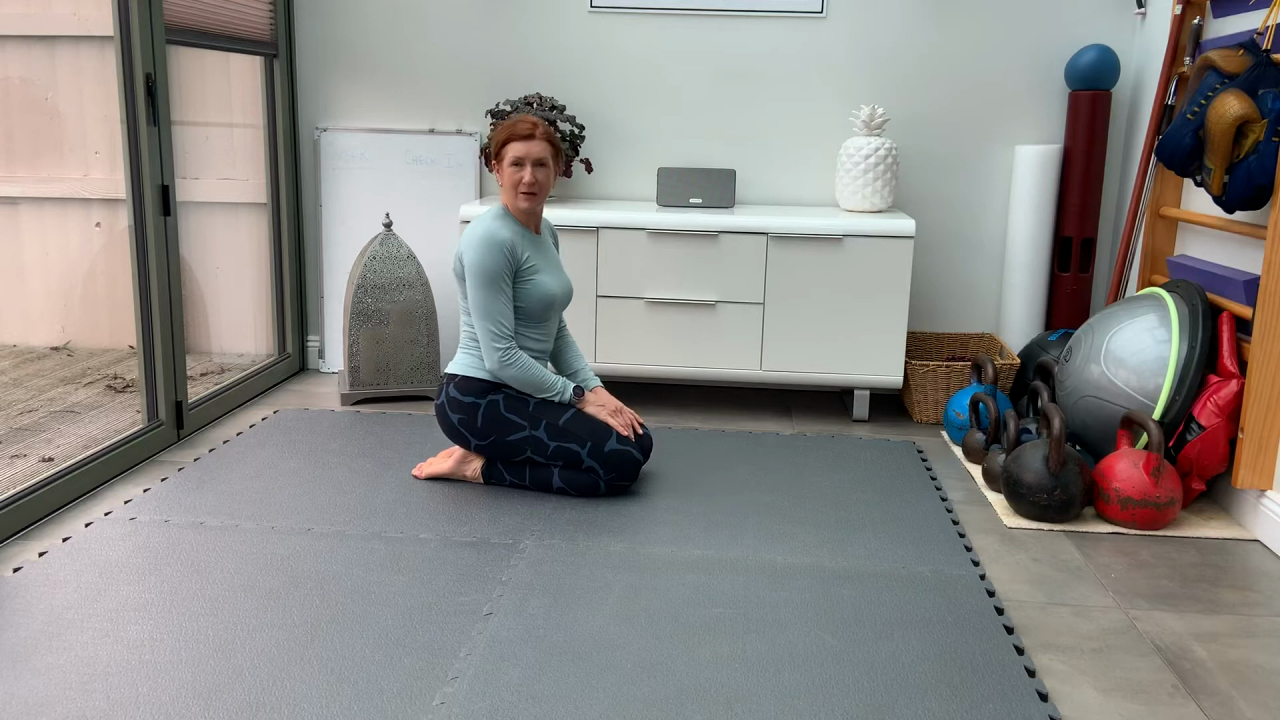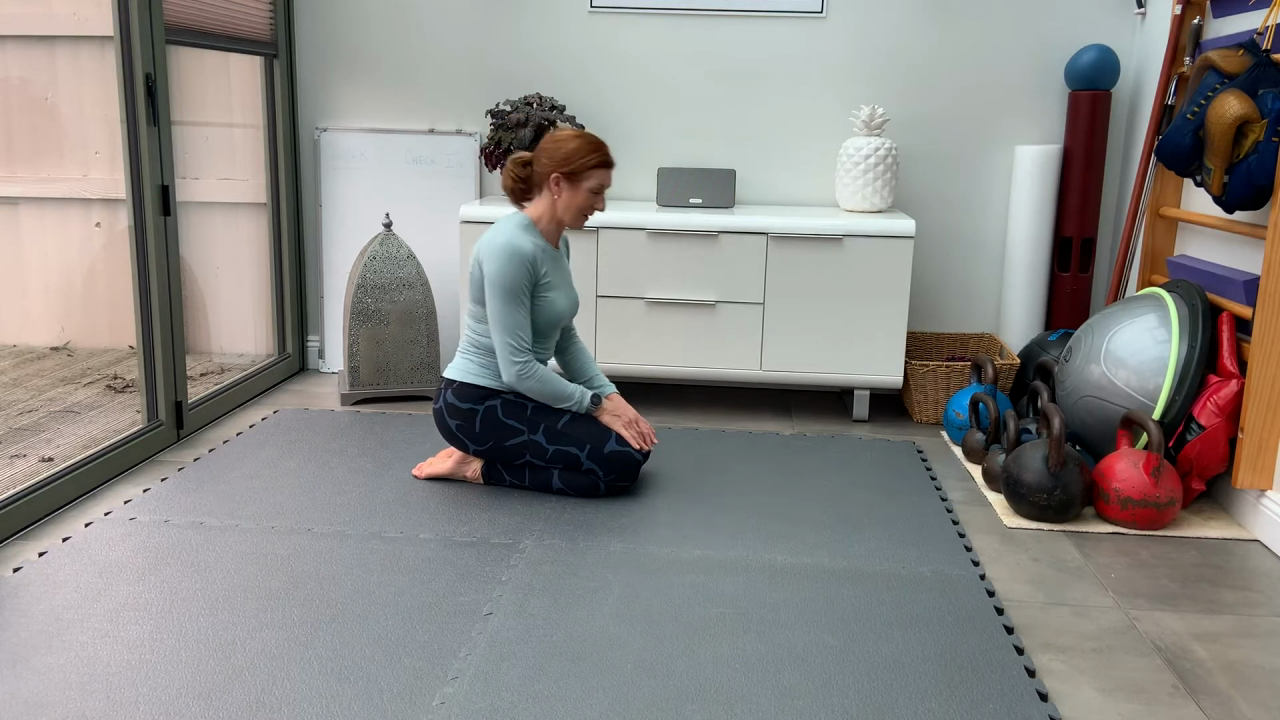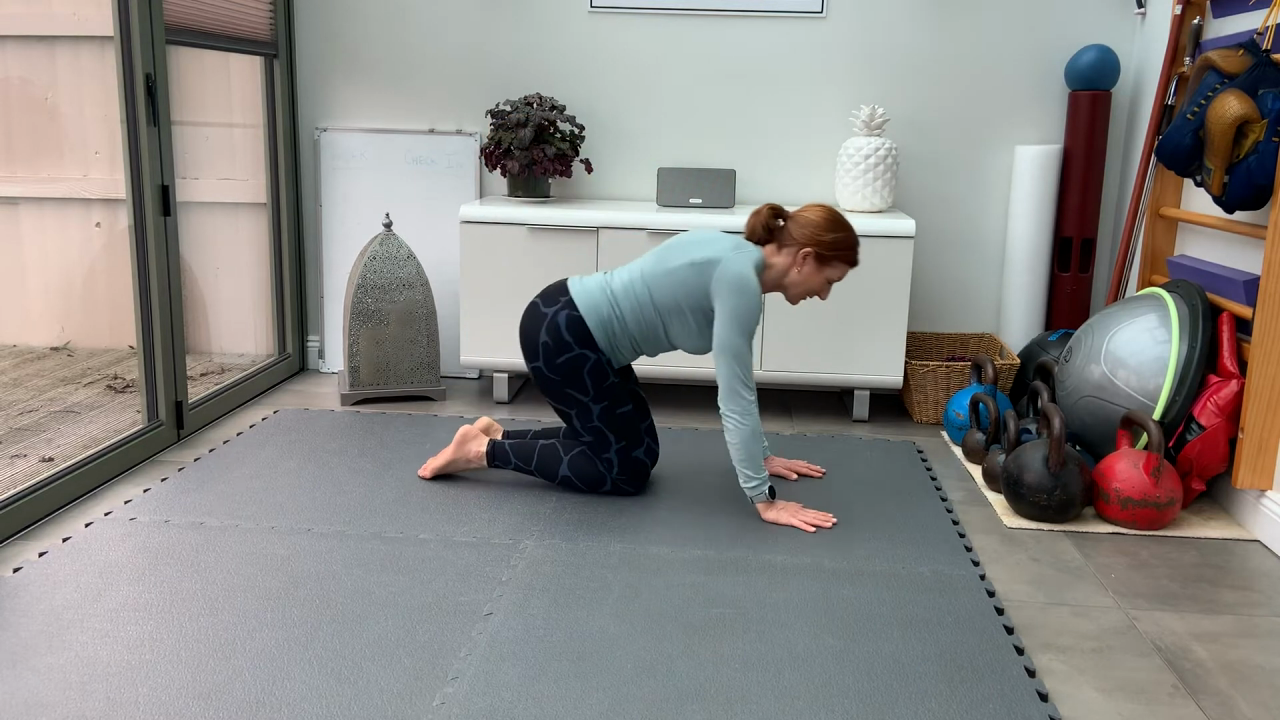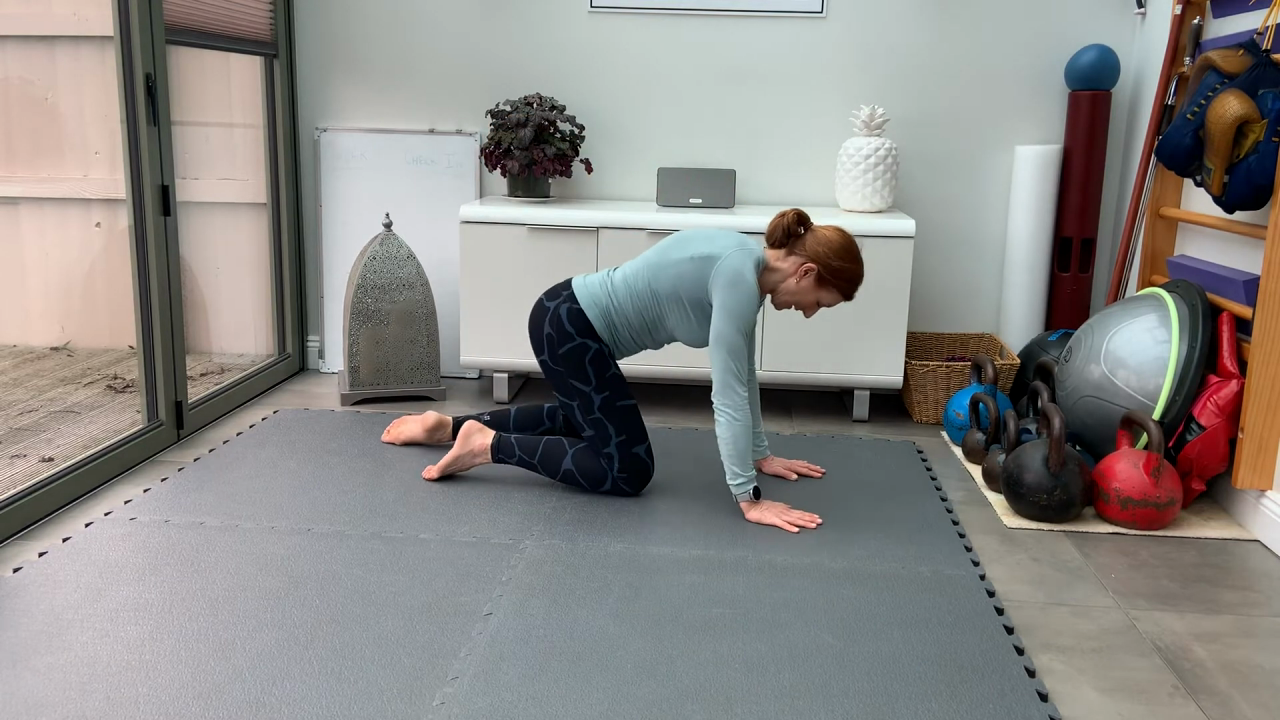
dt=1s
person 1, frame 1
left shoulder: (544, 232)
right shoulder: (489, 239)
left elbow: (555, 331)
right elbow: (500, 356)
left wrist: (594, 389)
right wrist: (579, 397)
left hip: (518, 392)
right hip: (480, 400)
left knee: (637, 442)
right knee: (619, 462)
left ankle: (486, 452)
right ankle: (479, 466)
person 1, frame 2
left shoulder: (556, 242)
right shoulder: (511, 248)
left elbow: (565, 338)
right elbow: (517, 368)
left wrist: (609, 395)
right wrist: (594, 404)
left hip: (517, 396)
right hip: (478, 404)
left knee: (636, 442)
right knee: (619, 463)
left ankle: (488, 452)
right ankle: (479, 466)
person 1, frame 3
left shoulder: (740, 263)
right shoulder: (739, 277)
left elbow: (739, 380)
right elbow: (735, 397)
left wrist: (761, 456)
right wrist: (764, 499)
left hip: (577, 327)
right hip: (562, 334)
left knee: (637, 449)
right knee: (627, 471)
left ankle: (499, 434)
right ankle: (484, 451)
person 1, frame 4
left shoulder: (748, 265)
right shoulder: (739, 275)
left elbow: (743, 374)
right elbow: (728, 393)
left wrist: (759, 453)
right wrist: (749, 499)
left hip: (575, 321)
right hip: (568, 327)
left knee: (582, 419)
right knee: (630, 470)
left ankle: (451, 426)
right ankle: (489, 445)
